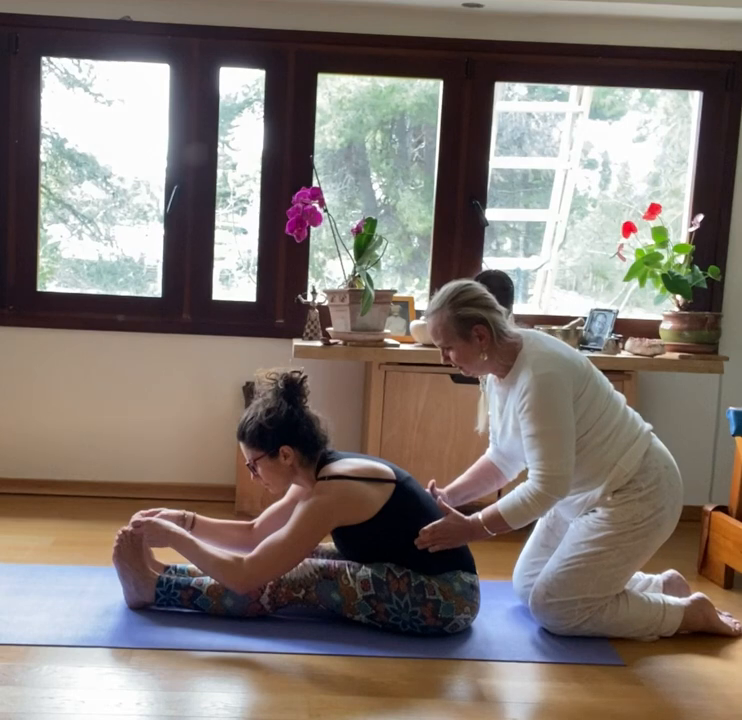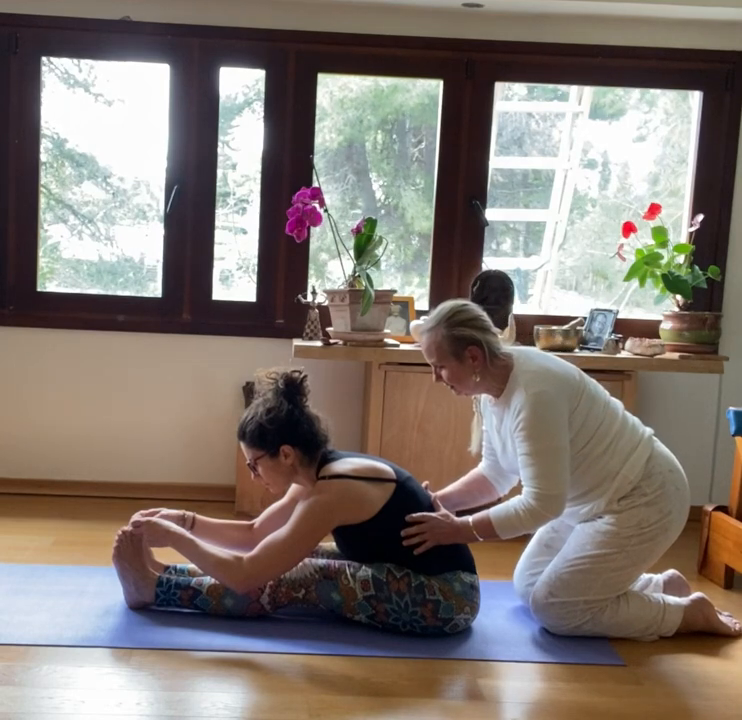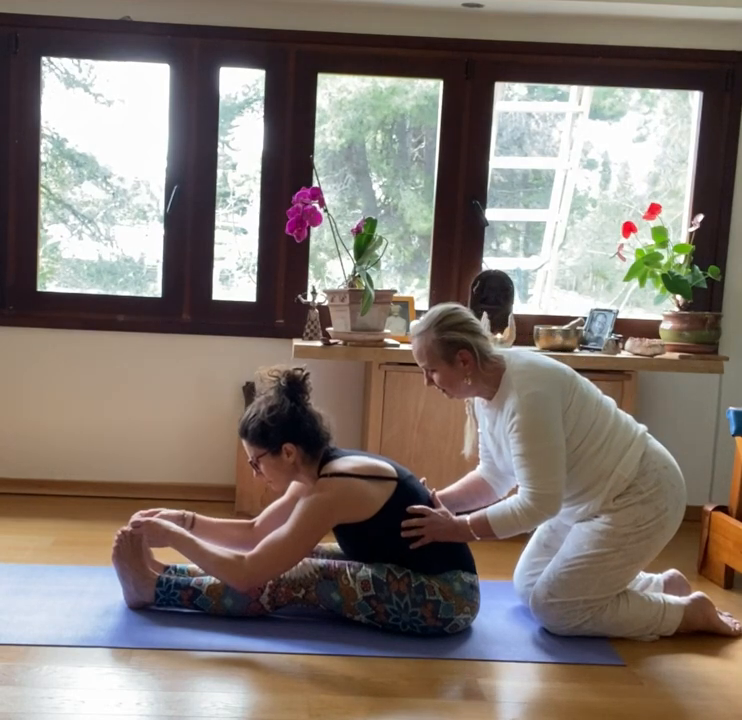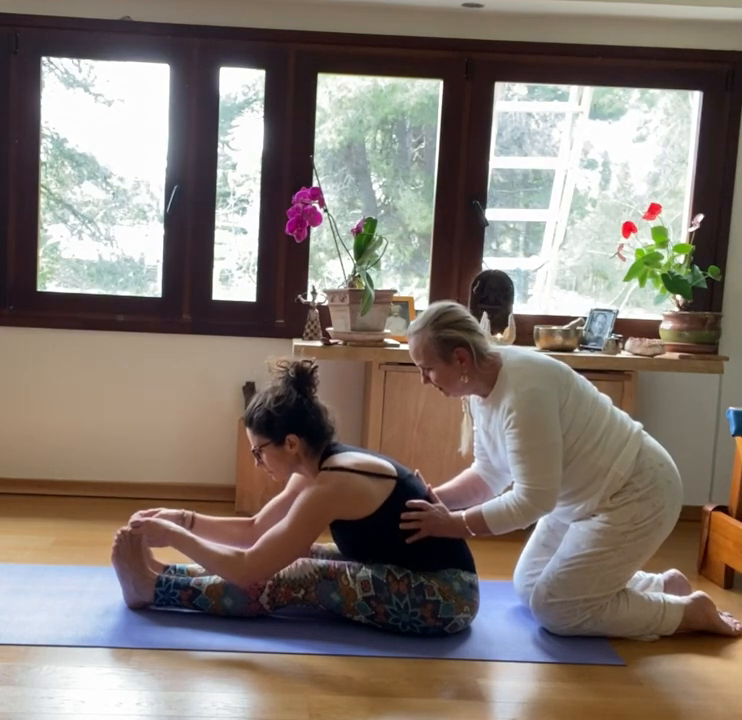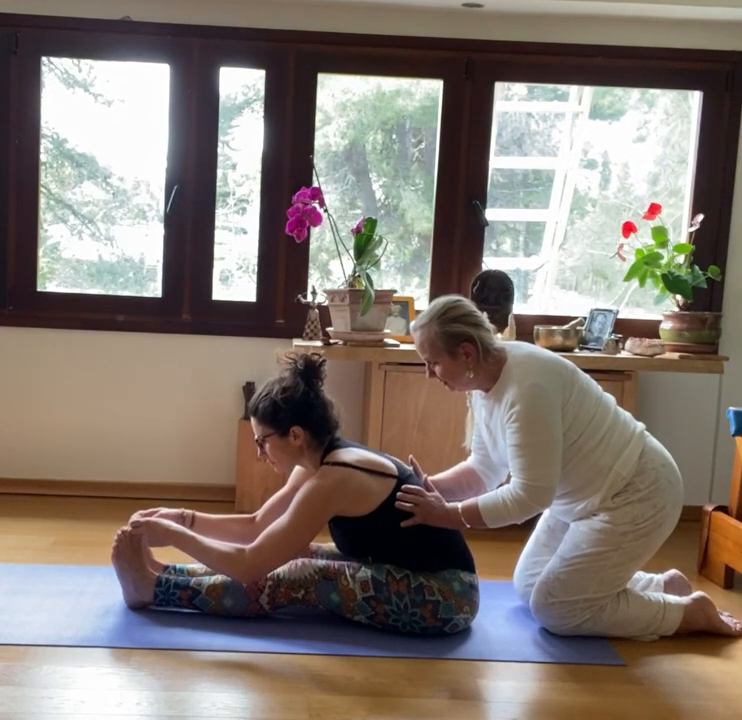
dt=1s
person 1, frame 1
left shoulder: (334, 491)
right shoulder: (325, 471)
left elbow: (247, 575)
right elbow: (254, 535)
left wrist: (175, 537)
right wrist: (185, 520)
left hip: (446, 596)
right hip: (416, 579)
left knee: (294, 581)
right knee: (291, 561)
left ankle: (154, 587)
right ankle: (159, 575)
person 1, frame 2
left shoulder: (333, 491)
right shoulder: (324, 472)
left elbow: (247, 575)
right elbow: (254, 535)
left wrist: (174, 536)
right wrist: (184, 520)
left hip: (445, 597)
right hip: (414, 580)
left knee: (294, 580)
right knee: (290, 561)
left ankle: (154, 587)
right ankle: (160, 576)
person 1, frame 3
left shoulder: (334, 489)
right shoulder: (325, 469)
left elbow: (248, 573)
right elbow: (255, 534)
left wrist: (174, 537)
right wrist: (184, 520)
left hip: (446, 595)
right hip: (414, 579)
left knee: (294, 579)
right knee: (292, 561)
left ankle: (154, 587)
right ankle: (159, 576)
person 1, frame 4
left shoulder: (334, 484)
right shoulder: (325, 465)
left elbow: (249, 569)
right elbow: (255, 530)
left wrist: (173, 535)
right wrist: (184, 519)
left hip: (445, 597)
right hip: (414, 579)
left knee: (296, 578)
right knee: (292, 559)
left ankle: (154, 587)
right ankle: (158, 576)
person 1, frame 5
left shoulder: (334, 479)
right shoulder: (324, 461)
left elbow: (251, 564)
right elbow: (256, 527)
left wrist: (173, 534)
right wrist: (184, 518)
left hip: (444, 597)
right hip: (407, 576)
left knee: (296, 579)
right knee: (290, 557)
left ankle: (153, 587)
right ankle: (159, 575)
person 2, frame 1
left shoulder: (539, 374)
right shoulder: (499, 368)
left elbow: (547, 485)
right elbow: (504, 457)
left wrist: (470, 528)
right wrist: (448, 496)
left hip: (634, 495)
right hip: (587, 491)
left knee: (552, 609)
right knee: (528, 587)
left ankle: (690, 612)
right ankle: (663, 586)
person 2, frame 2
left shoulder: (533, 392)
right shoulder: (493, 387)
left elbow: (541, 503)
right elbow: (496, 473)
left wrist: (459, 529)
right wrist: (438, 502)
left hip: (641, 501)
right hip: (595, 498)
left knee: (552, 608)
right knee: (529, 586)
left ankle: (690, 612)
right ankle: (662, 586)
person 2, frame 3
left shoulder: (526, 392)
right shoulder: (485, 389)
left elbow: (538, 503)
right elbow: (494, 476)
left wrist: (456, 528)
right wrist: (438, 502)
left hip: (638, 498)
right hip: (592, 496)
left knee: (553, 608)
right knee: (529, 587)
left ankle: (691, 612)
right ankle: (663, 586)
person 2, frame 4
left shoulder: (523, 389)
right shoulder: (481, 387)
left elbow: (533, 499)
right elbow: (490, 474)
left wrist: (451, 524)
right wrist: (434, 499)
left hip: (634, 495)
right hip: (588, 494)
left knee: (554, 609)
right knee: (529, 587)
left ankle: (692, 611)
right ankle: (663, 586)
person 2, frame 5
left shoulder: (527, 385)
right shoulder: (484, 380)
left elbow: (530, 494)
right elbow: (485, 469)
left wrist: (447, 514)
right wrist: (428, 487)
left hip: (634, 495)
right hip: (586, 493)
left knee: (554, 609)
right knee: (529, 587)
left ankle: (692, 612)
right ankle: (663, 586)
